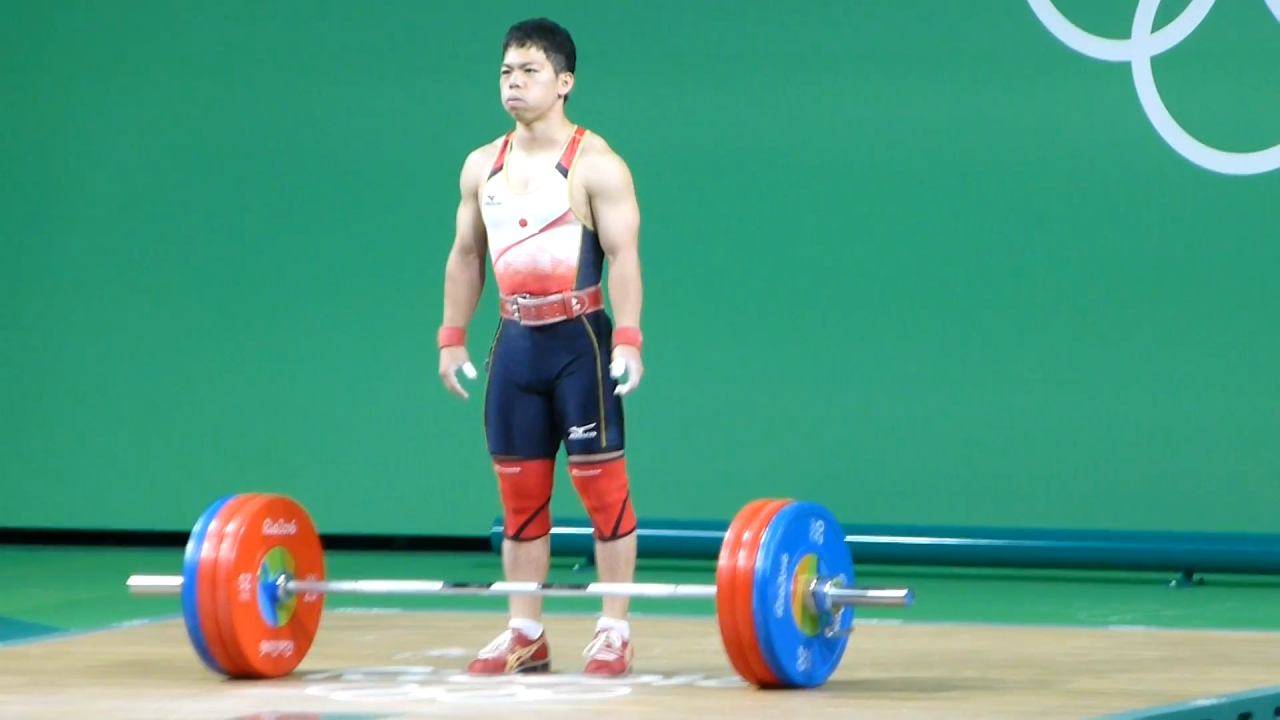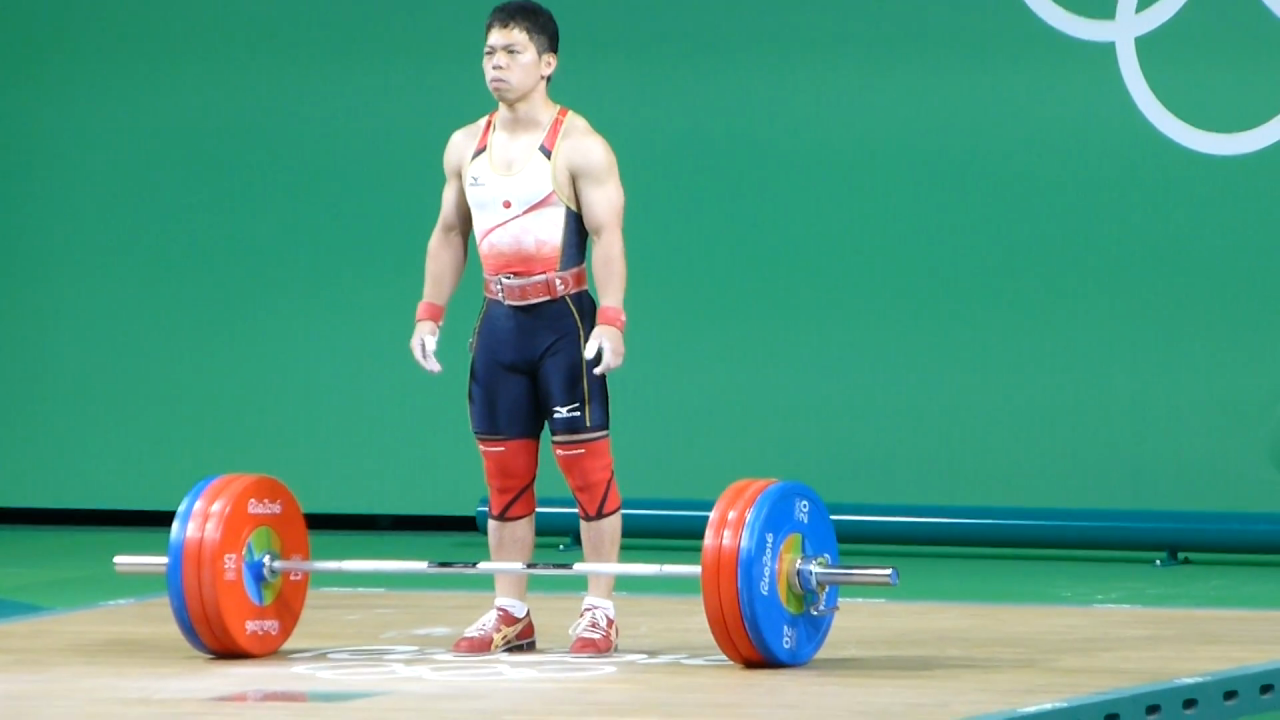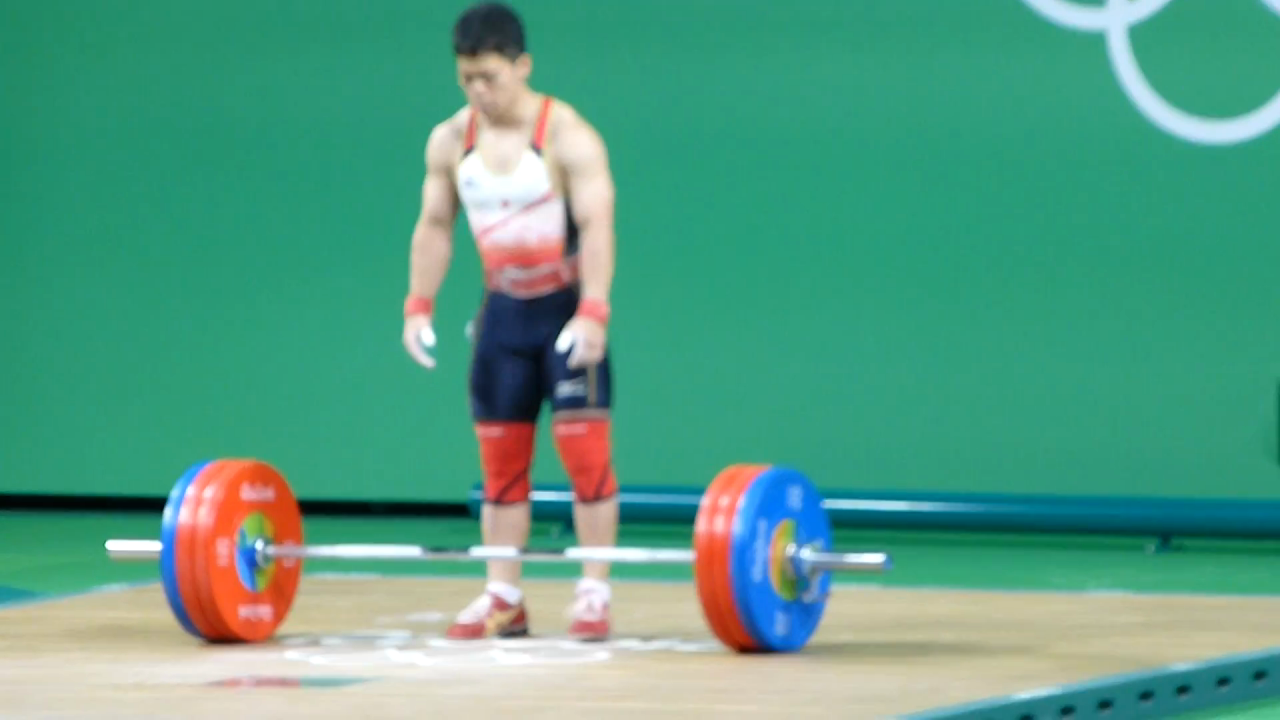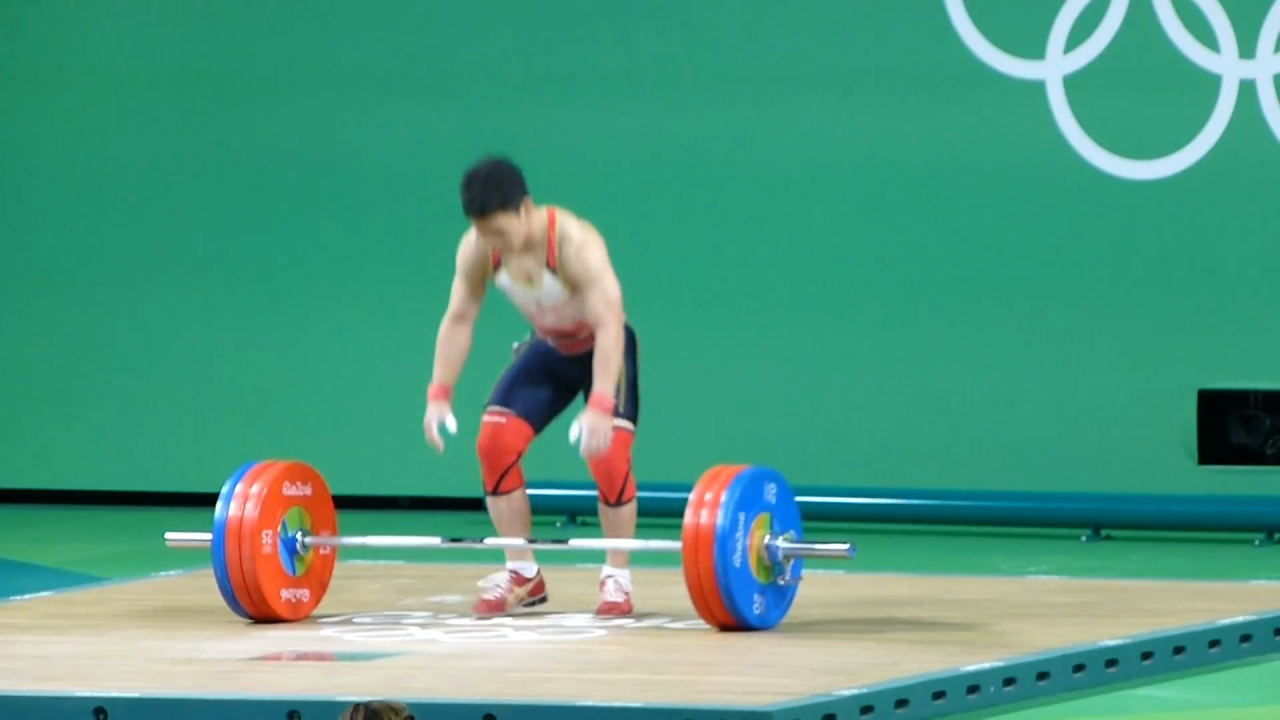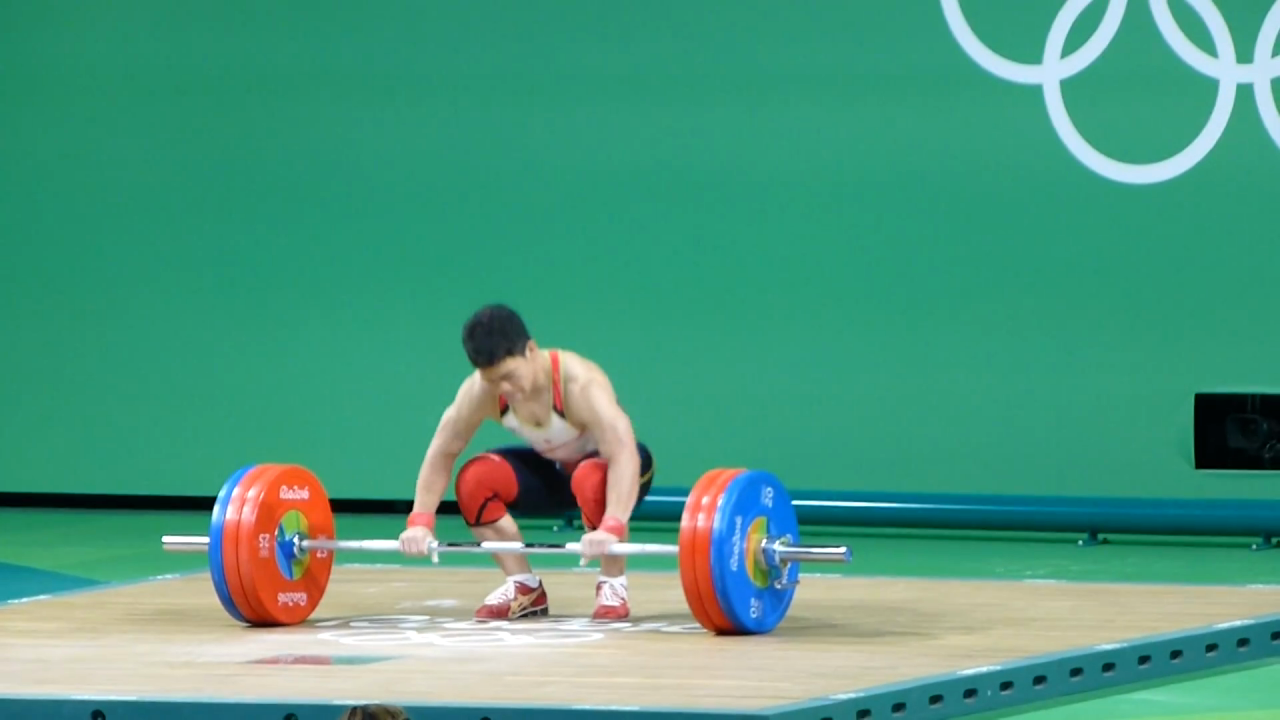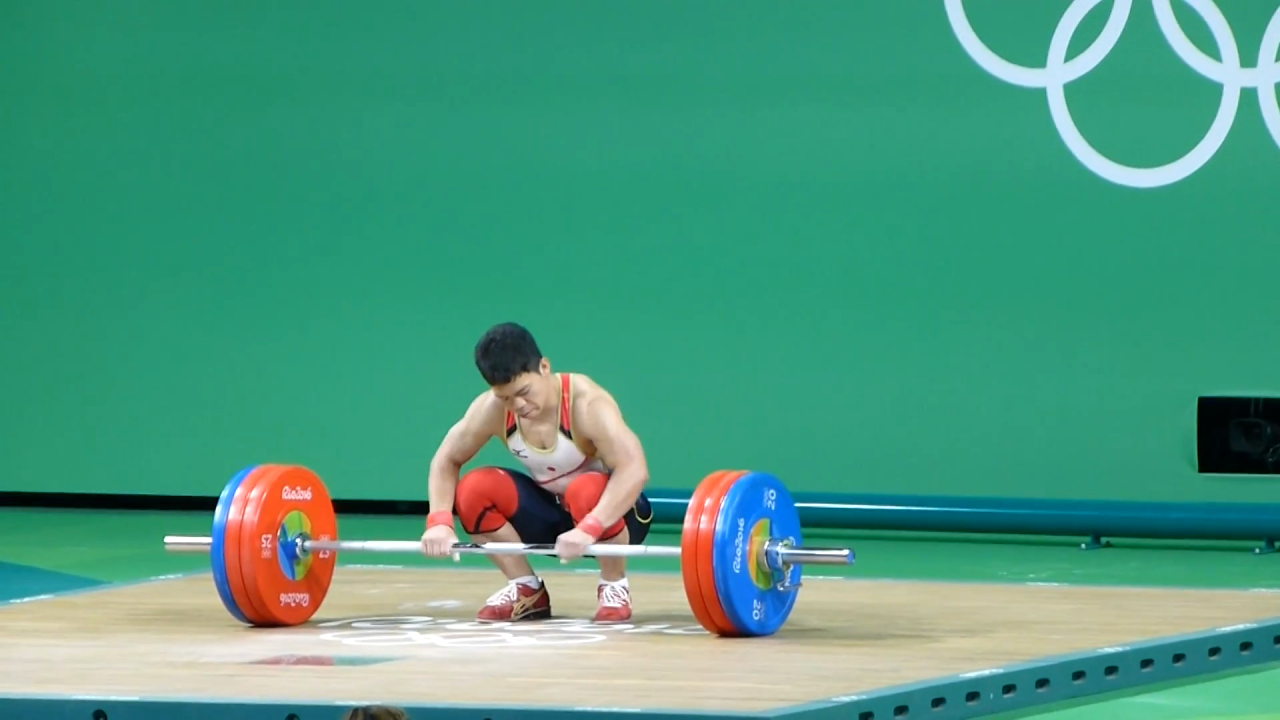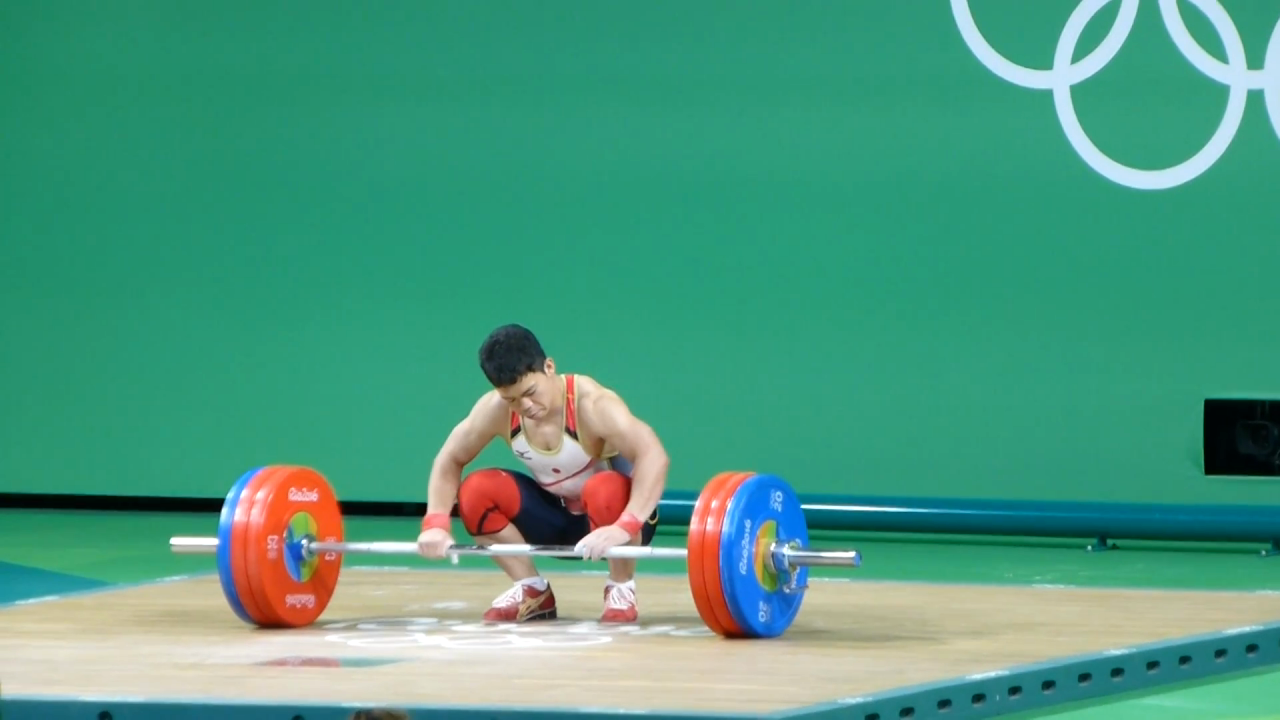
dt=0.3s
person 1, frame 1
left shoulder: (595, 163)
right shoulder: (481, 165)
left elbow: (623, 256)
right elbow: (465, 256)
left wrist: (628, 340)
right wrist: (452, 338)
left hip: (578, 338)
right hip: (513, 342)
left knee: (600, 485)
right knee: (519, 492)
left ankle: (613, 631)
right ankle: (525, 632)
person 1, frame 2
left shoulder: (579, 144)
right shoulder: (464, 146)
left elbow: (607, 237)
right elbow: (449, 233)
left wrist: (611, 319)
right wrist: (429, 312)
left hip: (564, 320)
right hip: (498, 322)
left knee: (586, 467)
right knee: (505, 475)
left ankle: (599, 610)
right ankle: (510, 613)
person 1, frame 3
left shoulder: (568, 135)
right shoulder: (449, 140)
left elbow: (597, 228)
right elbow: (434, 226)
left wrist: (593, 312)
right wrist: (418, 307)
left hip: (564, 307)
right hip: (501, 310)
left knee: (584, 448)
right knee: (501, 458)
left ankle: (594, 592)
right ankle: (503, 598)
person 1, frame 4
left shoulder: (575, 242)
right shoulder: (476, 247)
left elbow: (608, 324)
right elbow: (457, 320)
left wrist: (599, 407)
right wrist: (439, 395)
left hip: (605, 348)
right hip: (549, 350)
left knee: (607, 447)
right knee: (494, 439)
left ankle: (616, 577)
right ankle: (521, 575)
person 1, frame 5
left shoulder: (579, 382)
right shoulder: (479, 391)
left elbow: (624, 457)
right elbow: (443, 453)
left wrist: (611, 529)
right wrist: (420, 521)
left hip: (613, 456)
right hip: (553, 465)
left knee: (591, 482)
right knee: (474, 478)
left ankle: (612, 584)
right ankle: (524, 585)
person 1, frame 6
left shoulder: (587, 402)
right shoulder: (489, 408)
left elbow: (635, 470)
right elbow: (447, 460)
left wrist: (587, 528)
right wrist: (440, 522)
left hip: (603, 511)
right hip: (551, 512)
left knee: (587, 491)
right knee: (472, 489)
left ankle: (614, 586)
right ankle: (526, 587)
person 1, frame 7
left shoulder: (592, 403)
right shoulder: (494, 409)
left elbow: (654, 456)
right elbow: (450, 459)
left wrist: (625, 526)
right wrist: (436, 524)
left hip: (615, 516)
right hip: (557, 517)
left knee: (605, 490)
right knee: (476, 491)
left ankle: (621, 588)
right ankle: (532, 589)
